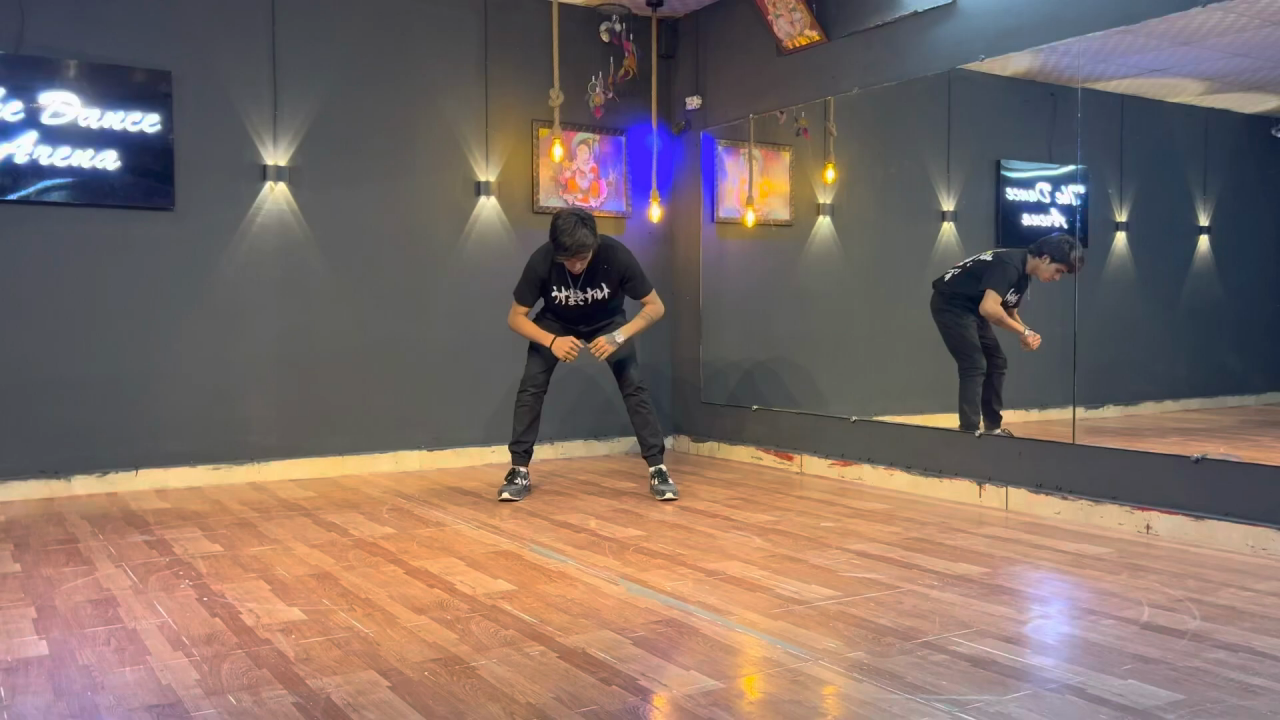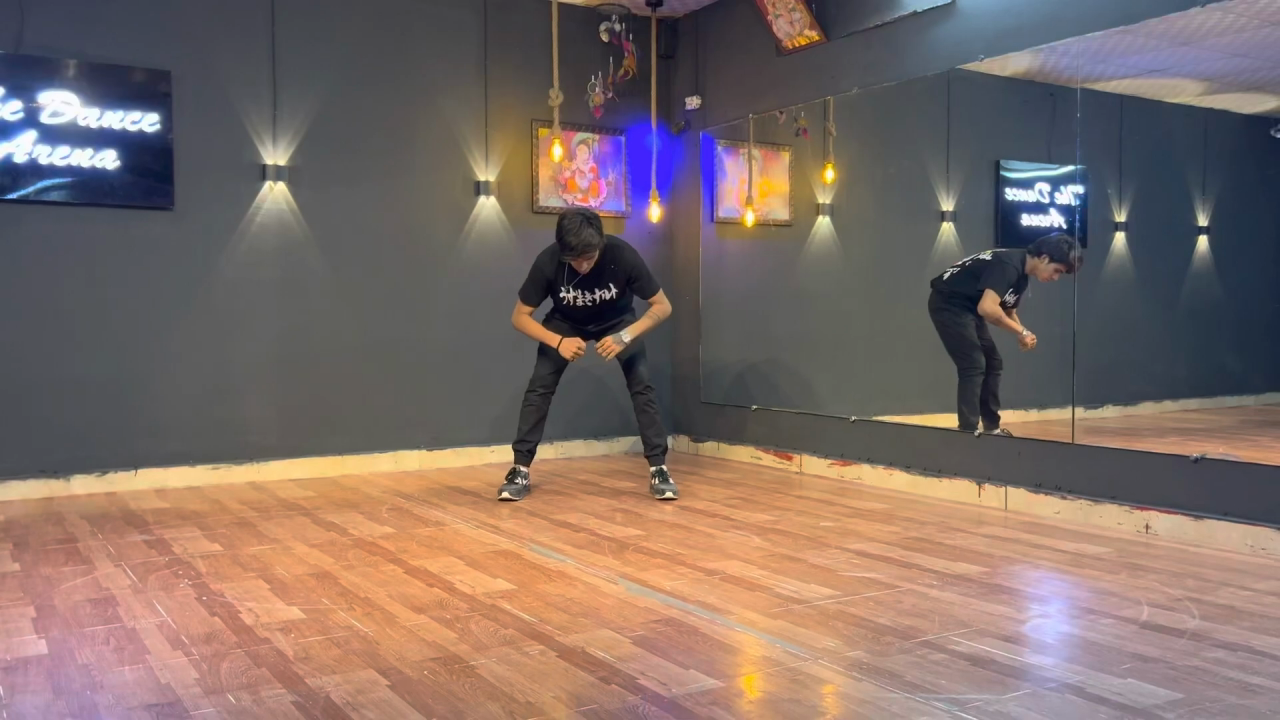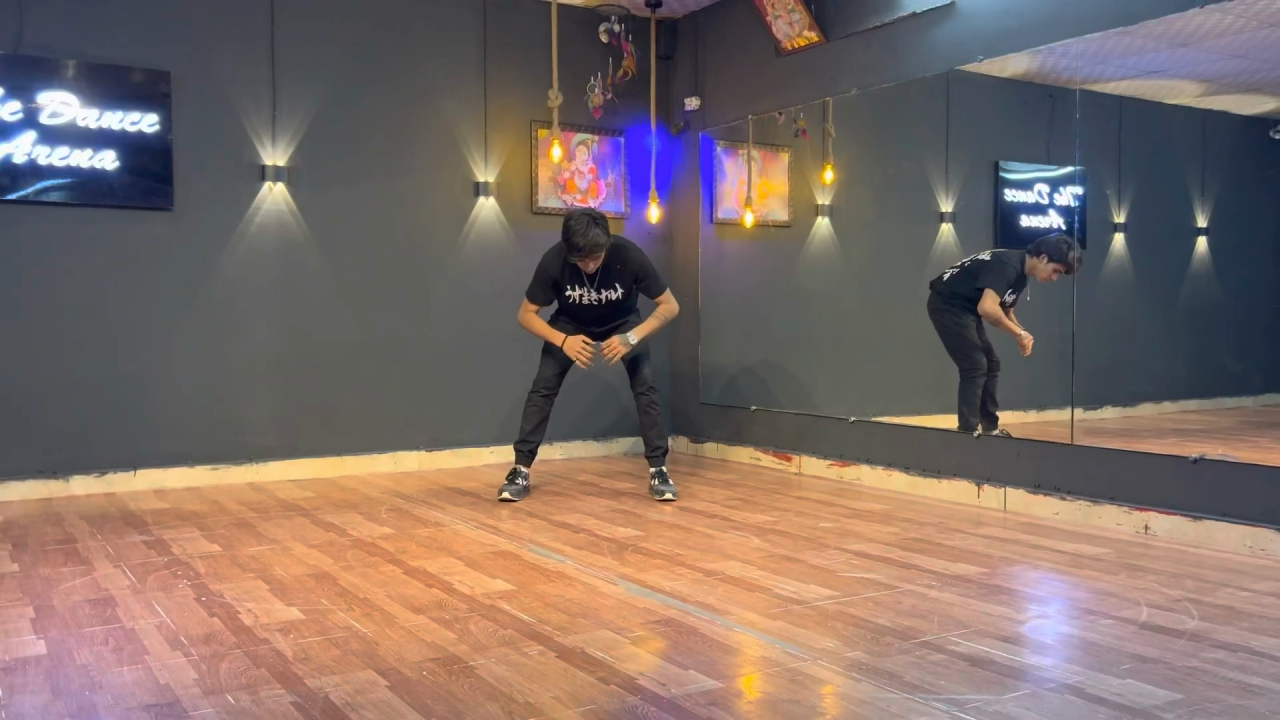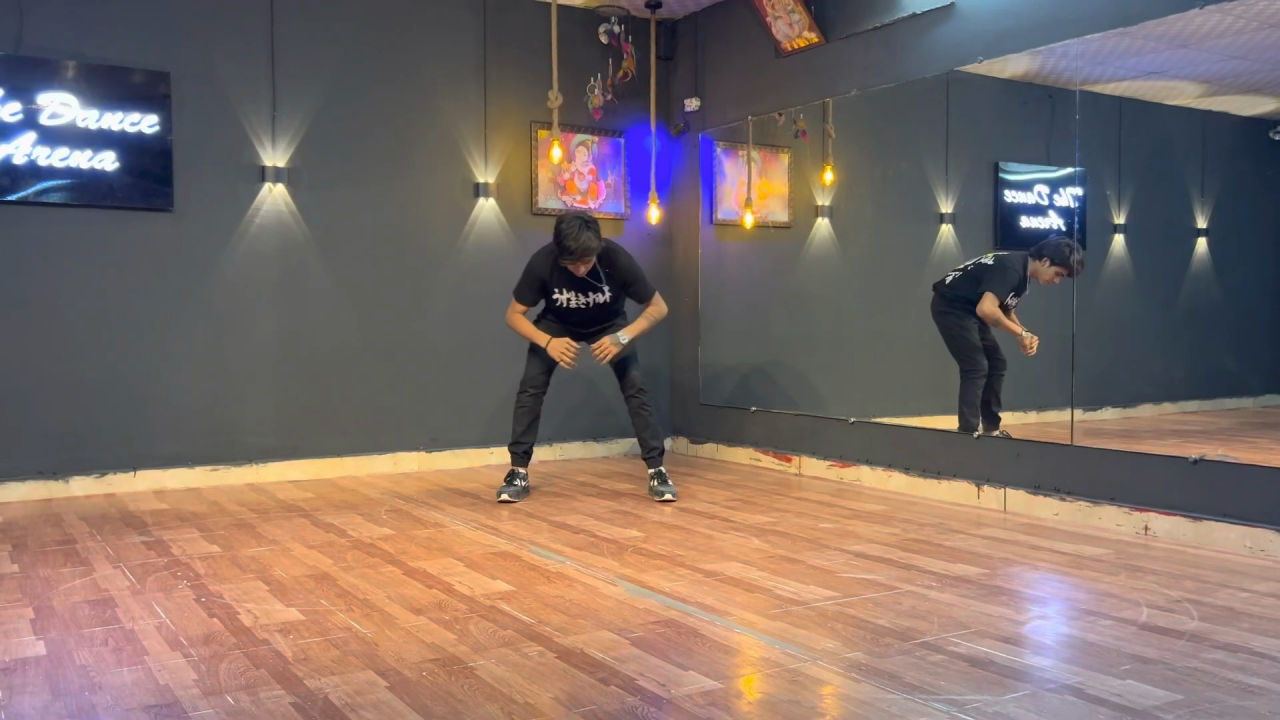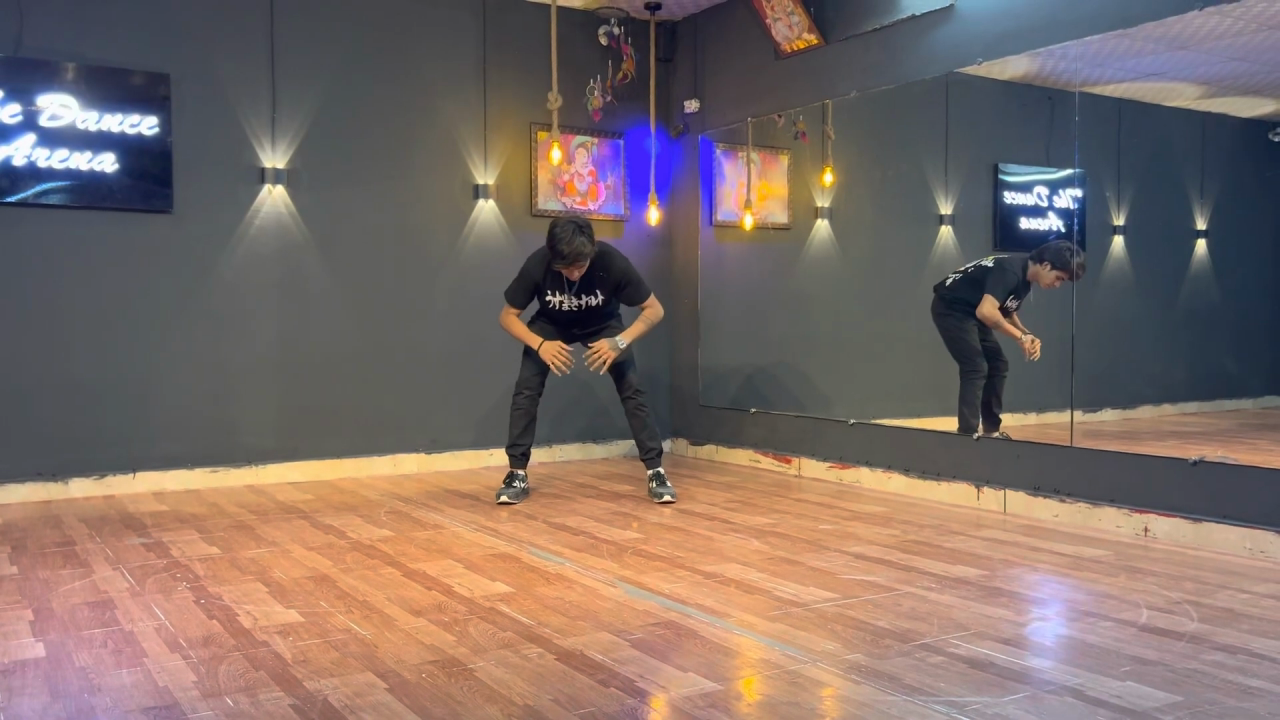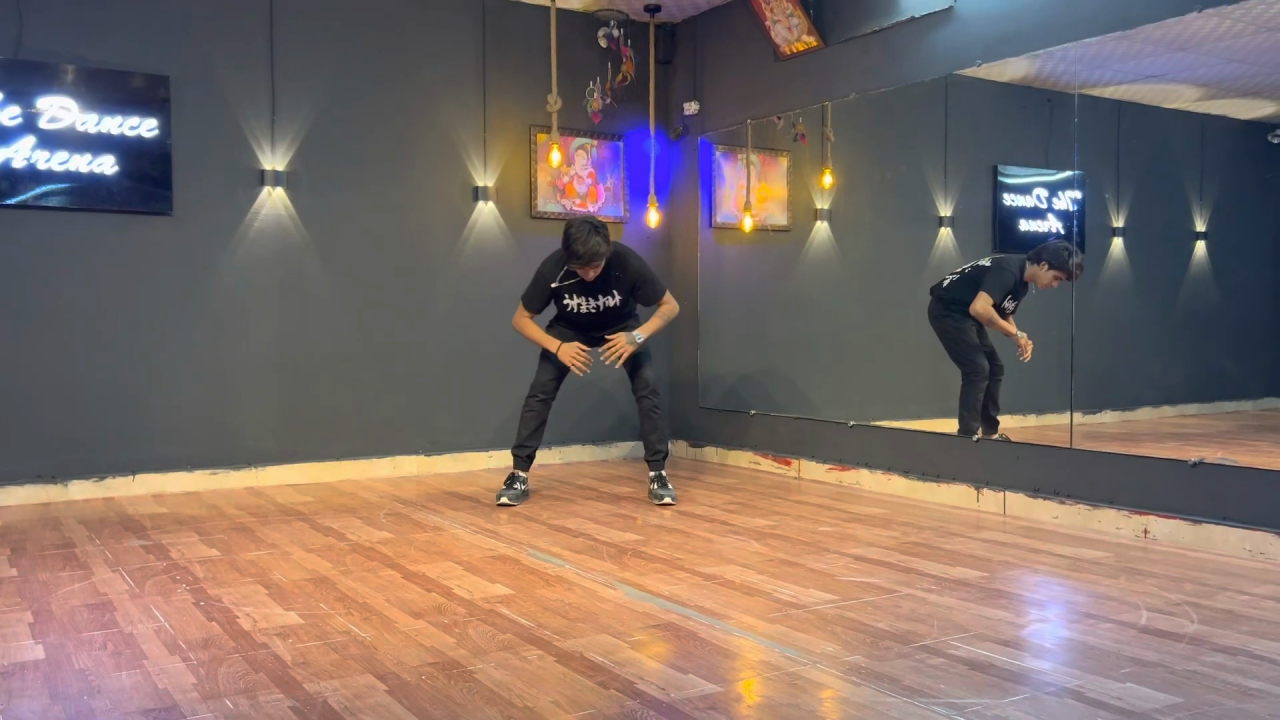
dt=0.2s
person 1, frame 1
left shoulder: (616, 255)
right shoulder: (541, 261)
left elbow: (655, 306)
right elbow: (516, 317)
left wrist: (619, 336)
right wrist: (551, 341)
left hip: (608, 322)
right hip: (556, 324)
left knee: (634, 387)
right knee: (531, 387)
left ankle: (657, 469)
right ankle: (519, 470)
person 1, frame 2
left shoulder: (623, 255)
right shoulder: (548, 261)
left elbow: (662, 306)
right elbow: (520, 316)
left wrist: (625, 336)
right wrist: (557, 342)
left hip: (617, 322)
right hip: (565, 325)
left knee: (642, 387)
right knee: (539, 386)
left ankle: (658, 468)
right ankle: (520, 469)
person 1, frame 3
left shoulder: (629, 255)
right shoulder: (554, 260)
left elbow: (669, 306)
right elbow: (526, 313)
left wrist: (632, 338)
right wrist: (563, 341)
left hip: (622, 323)
right hip: (570, 324)
left knee: (645, 387)
right knee: (543, 387)
left ankle: (658, 469)
right ankle: (521, 469)
person 1, frame 4
left shoulder: (618, 259)
right shoulder: (543, 262)
left elbow: (659, 308)
right elbow: (514, 313)
left wrist: (623, 337)
right wrist: (547, 342)
left hip: (609, 324)
right hip: (557, 325)
left knee: (635, 389)
right knee: (530, 388)
left ankle: (657, 470)
right ankle: (518, 471)
person 1, frame 5
left shoulder: (613, 262)
right shoulder: (537, 265)
left elbow: (654, 310)
right elbow: (508, 315)
left wrist: (621, 341)
right wrist: (539, 345)
left hip: (604, 326)
right hip: (551, 326)
left knee: (631, 390)
right knee: (526, 389)
left ankle: (655, 471)
right ankle: (517, 473)
person 1, frame 6
left shoulder: (628, 262)
right shoulder: (552, 268)
left elbow: (670, 306)
right elbow: (521, 319)
left wrist: (637, 337)
right wrist: (557, 347)
left hip: (621, 329)
right hip: (569, 330)
left knee: (647, 390)
right knee: (540, 392)
left ankle: (657, 474)
right ankle: (519, 474)
person 2, frame 1
left shoulder: (1023, 275)
right shoulder: (1009, 265)
left elbow: (1009, 312)
right elbow: (988, 308)
left wrist: (1027, 334)
right wrist: (1023, 331)
left hip: (970, 308)
right hip: (950, 305)
left knee: (996, 363)
right knee: (975, 366)
left ankle: (993, 427)
right ankle: (969, 431)
person 2, frame 2
left shoulder: (1022, 275)
right shoulder: (1008, 265)
left elbow: (1007, 311)
right elbow: (987, 308)
left wrist: (1024, 334)
right wrist: (1021, 331)
left hip: (966, 308)
right hip: (948, 304)
left knee: (992, 363)
right knee: (974, 366)
left ankle: (991, 427)
right ankle: (968, 431)
person 2, frame 3
left shoulder: (1021, 273)
right shoulder: (1008, 265)
left elbow: (1004, 311)
right elbow: (986, 307)
left wrist: (1022, 334)
right wrist: (1019, 333)
left hip: (965, 308)
right hip: (947, 304)
left knee: (990, 365)
right knee: (975, 367)
left ankle: (990, 428)
right ankle: (968, 432)
person 2, frame 4
left shoulder: (1023, 274)
right shoulder: (1010, 268)
left elbow: (1005, 311)
right elbow: (986, 309)
left wrist: (1025, 334)
right wrist: (1020, 333)
left hip: (968, 310)
right hip: (950, 307)
left knee: (996, 364)
right knee: (976, 367)
left ankle: (990, 429)
right ankle: (968, 433)
person 2, frame 5
left shoulder: (1025, 279)
right shoulder: (1010, 271)
left elbow: (1007, 313)
right elbow: (985, 311)
left wrist: (1027, 336)
right wrist: (1020, 336)
left hip: (969, 312)
right hip: (950, 309)
left knee: (998, 365)
right knee: (976, 368)
left ankle: (991, 430)
right ankle: (968, 434)
person 2, frame 6
left shoulder: (1022, 282)
right shoulder: (1007, 271)
left elbow: (1004, 316)
right elbow: (979, 308)
left wrist: (1022, 340)
right wrist: (1016, 334)
left hip: (965, 315)
right hip: (947, 310)
left knee: (994, 369)
right knee: (977, 370)
left ankle: (989, 432)
right ankle: (968, 436)
